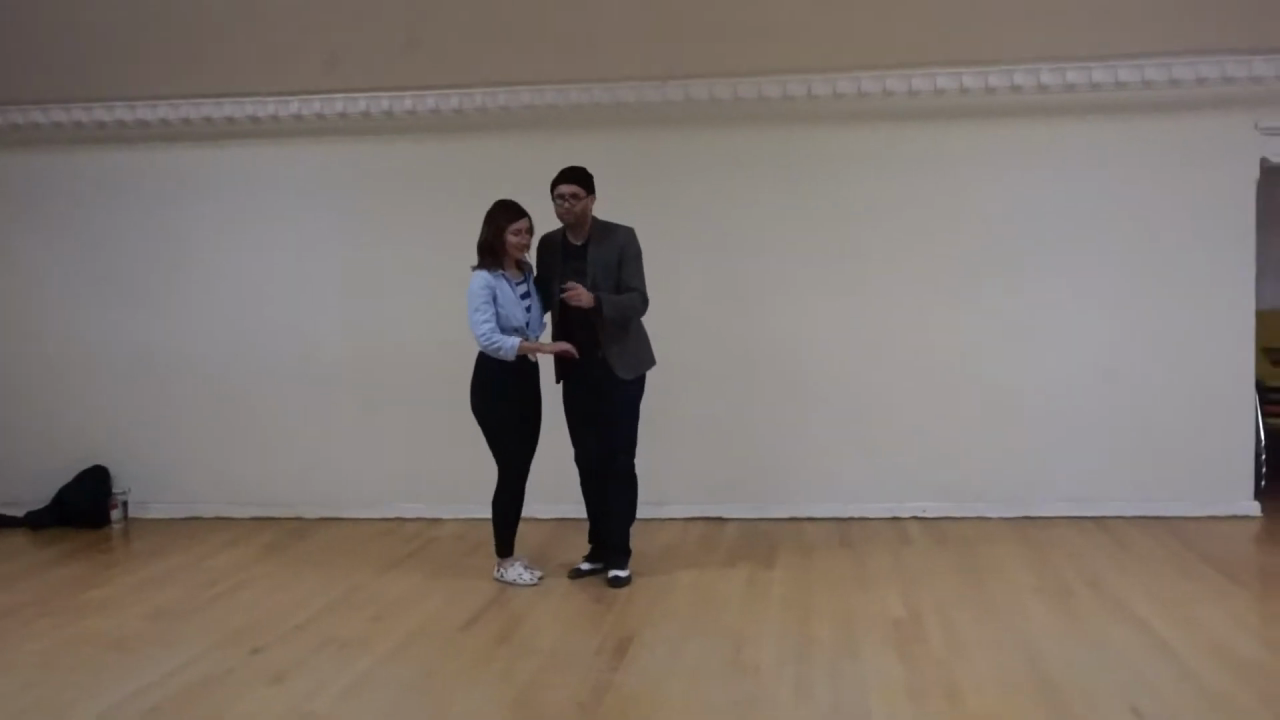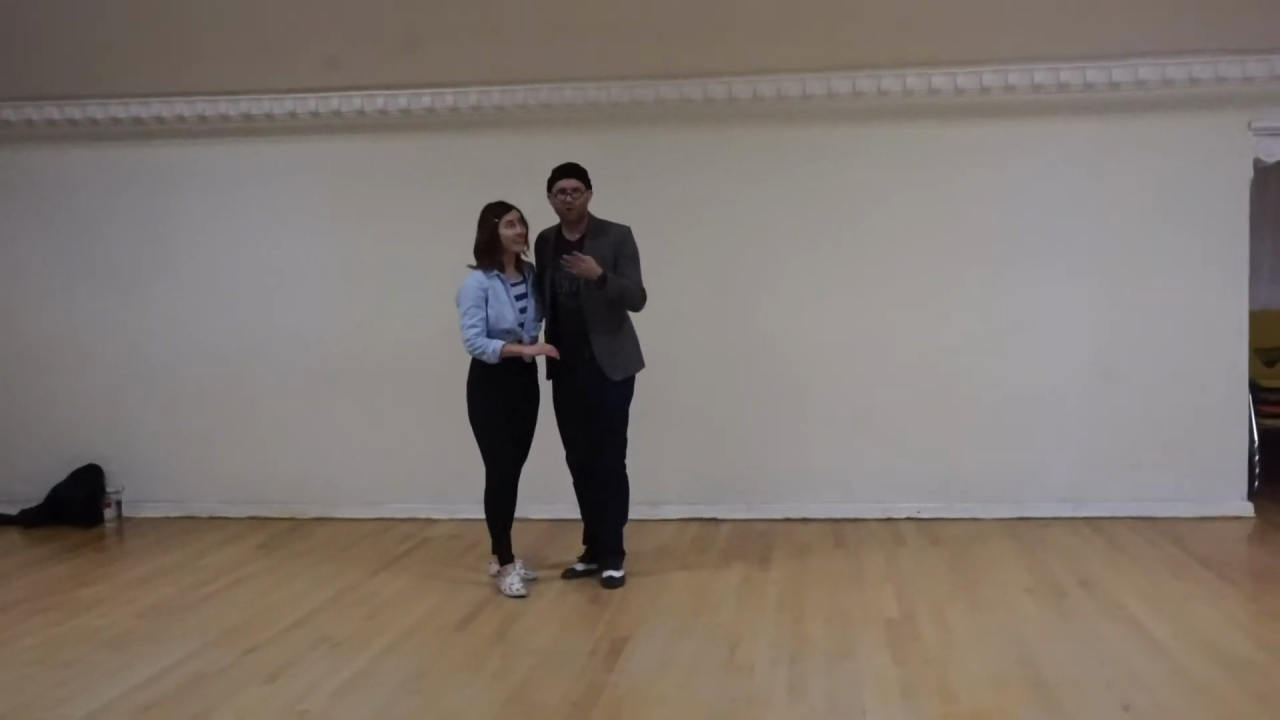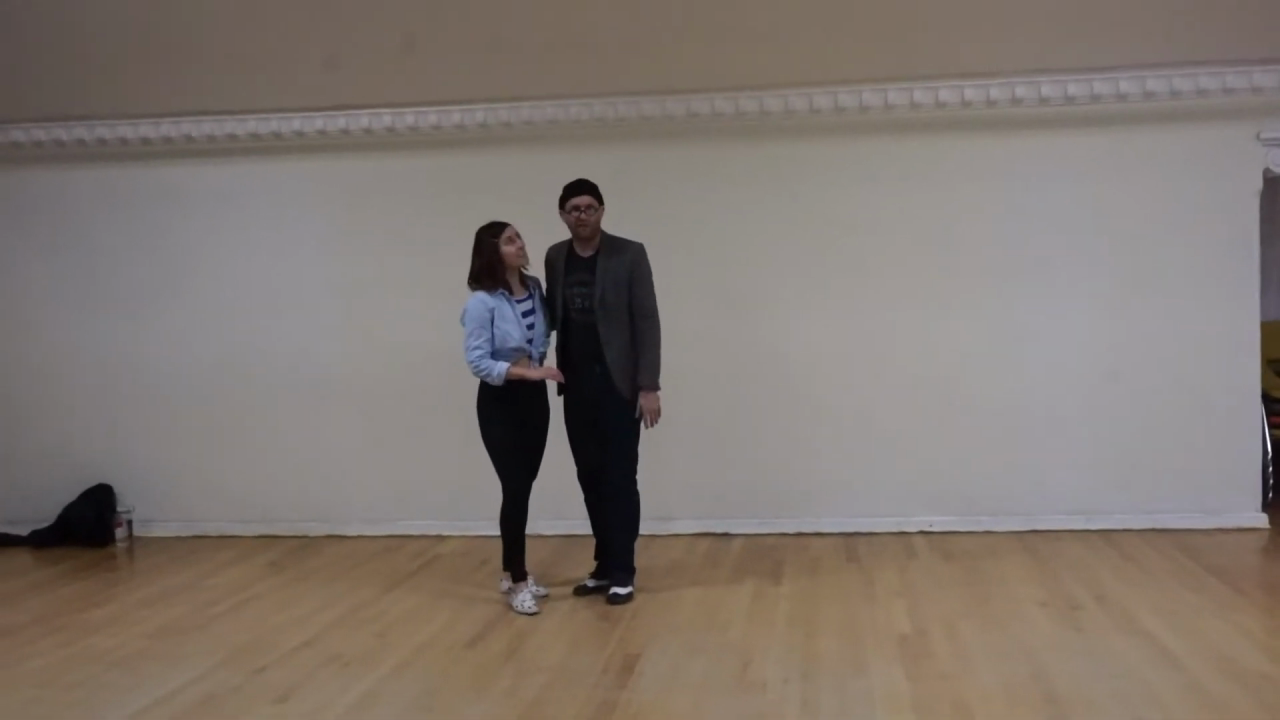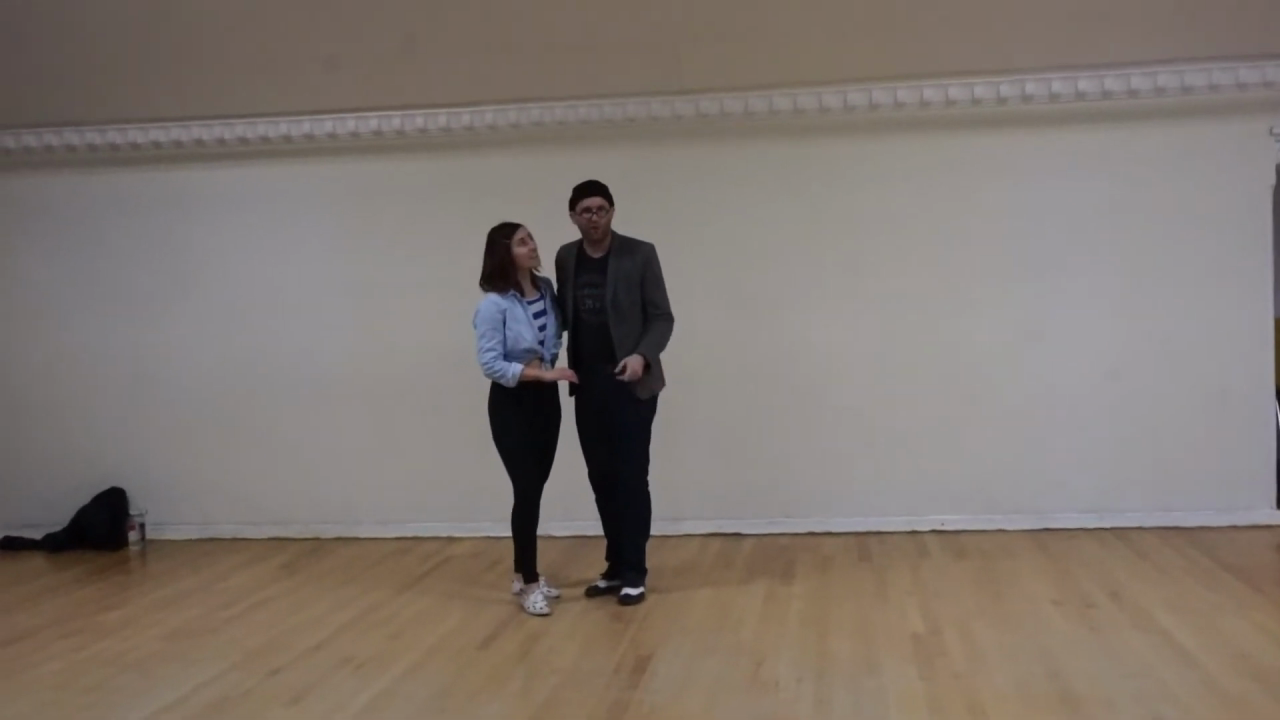
dt=0.7s
person 1, frame 1
left shoulder: (621, 239)
right shoulder: (549, 245)
left elbow: (638, 301)
right elbow: (543, 299)
left wrist: (594, 300)
left hip: (620, 366)
right hip: (575, 369)
left knee: (618, 461)
right knee: (588, 462)
left ankle: (618, 554)
right ankle: (599, 549)
person 1, frame 2
left shoulder: (617, 237)
right shoulder: (545, 242)
left elbow: (637, 298)
left wrist: (598, 277)
left hip: (609, 365)
right hip: (566, 367)
left knee: (609, 460)
right knee: (580, 462)
left ankle: (612, 555)
right ankle: (593, 549)
person 1, frame 3
left shoulder: (629, 254)
right shoulder: (556, 257)
left elbow: (648, 321)
right elbow: (554, 315)
left wrist: (649, 385)
left hip: (618, 384)
right hip: (576, 385)
left knee: (620, 478)
right knee: (591, 479)
left ankle: (622, 571)
right ankle: (604, 566)
person 1, frame 4
left shoulder: (639, 254)
right shoulder: (566, 258)
left elbow: (662, 317)
right elbow: (565, 315)
left wrist: (643, 356)
left hip: (631, 385)
right hip: (588, 386)
left knee: (631, 479)
right knee: (602, 480)
left ankle: (634, 571)
right ankle: (616, 566)
person 2, frame 1
left shoulder: (528, 273)
right shoulder: (482, 282)
right elbow: (488, 338)
right wrist: (544, 347)
left hip: (526, 377)
right hip: (495, 381)
left knee: (521, 469)
right knee: (511, 469)
left ankle: (510, 553)
right ankle: (504, 561)
person 2, frame 2
left shoulder: (530, 274)
right shoulder: (477, 282)
right elbow: (474, 341)
left wrist: (533, 347)
right wrist: (523, 348)
left hip: (524, 379)
right hip: (490, 383)
left knee: (514, 470)
right knee: (499, 471)
left ankle: (501, 556)
right ankle: (504, 564)
person 2, frame 3
left shoulder: (535, 288)
right shoulder: (482, 302)
right elbow: (478, 362)
left wrist: (538, 365)
right wrist: (526, 371)
left hip: (534, 397)
right hip: (500, 402)
left knee: (524, 487)
right knee: (515, 488)
left ankle: (513, 572)
right ankle: (517, 581)
person 2, frame 4
left shoulder: (546, 289)
right shoulder: (493, 304)
right elbow: (490, 364)
left wrist: (549, 365)
right wrist: (541, 373)
left hip: (545, 399)
right hip: (511, 403)
left knee: (536, 488)
right knee: (527, 490)
left ankle: (524, 573)
right ankle: (528, 583)
